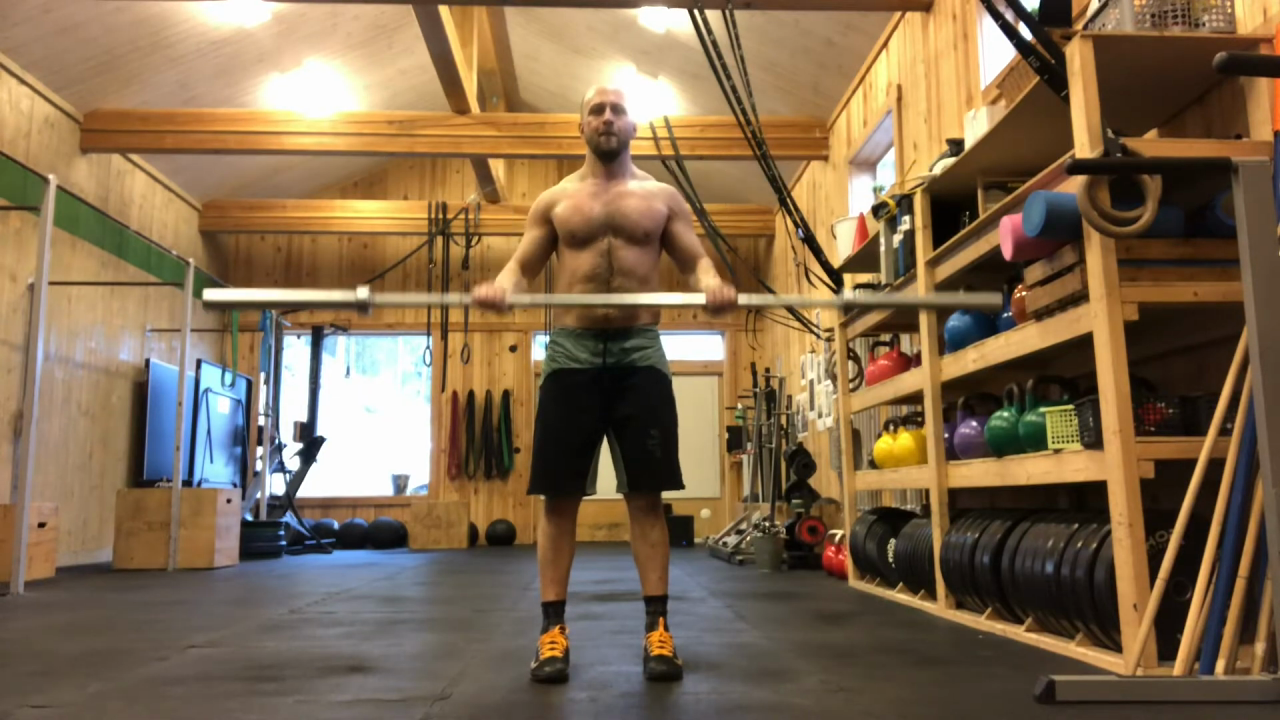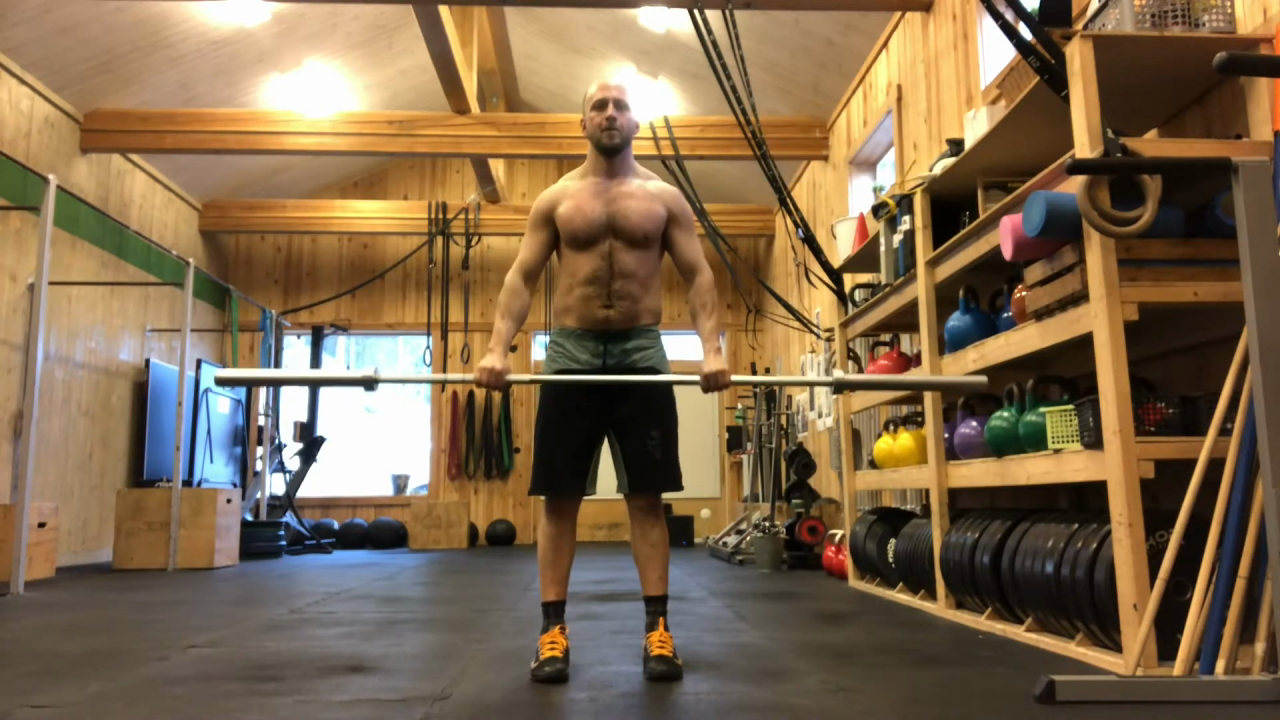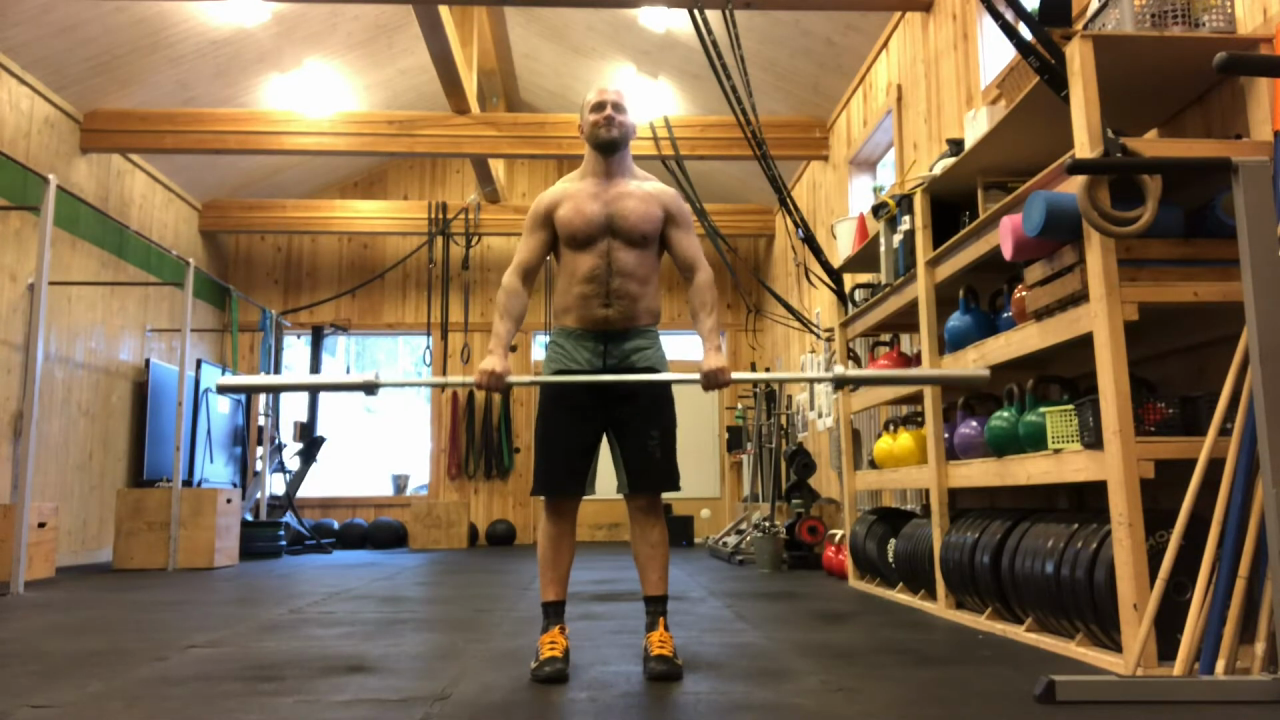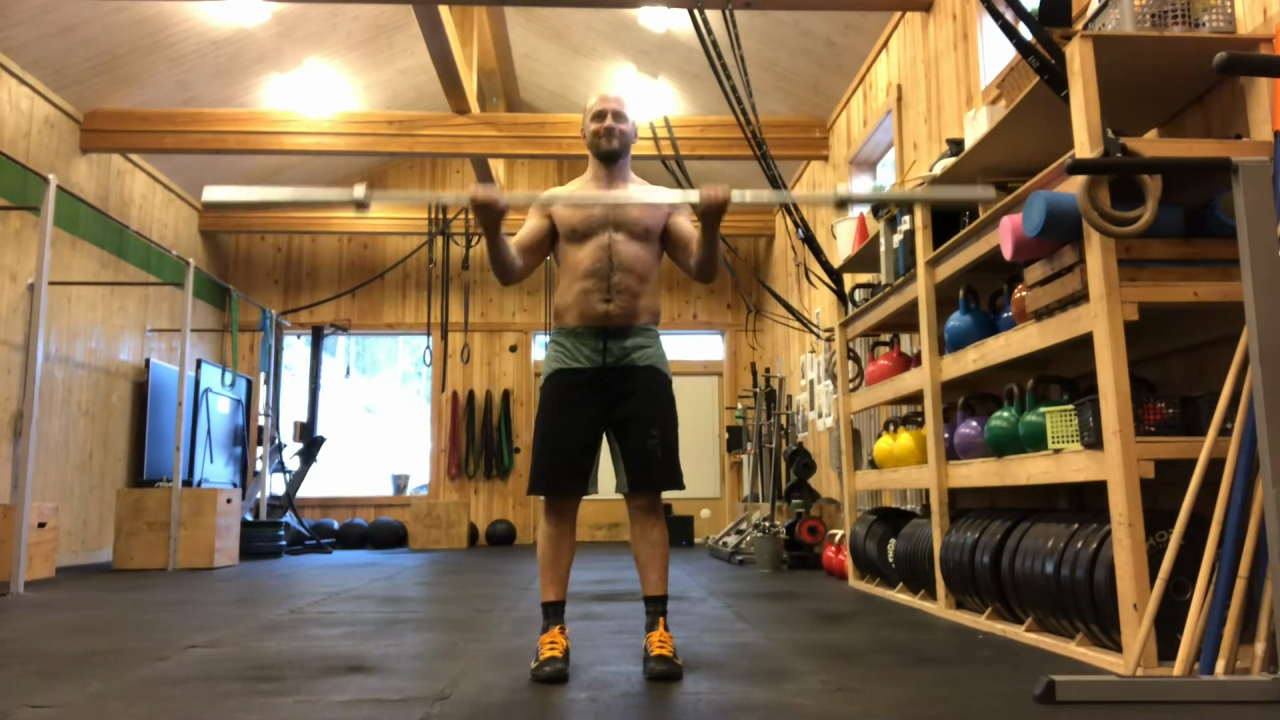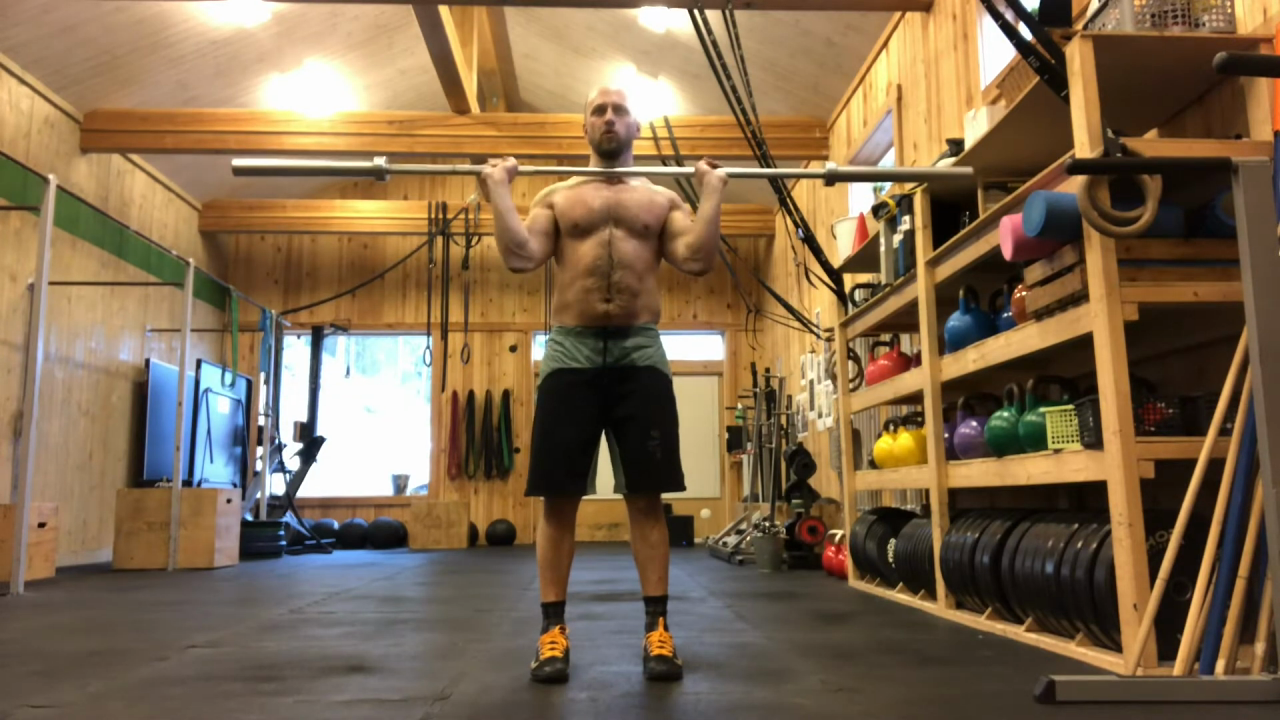
dt=0.4s
person 1, frame 1
left shoulder: (663, 197)
right shoulder: (554, 200)
left elbow: (695, 261)
right elbow: (522, 268)
left wrist: (714, 286)
right wrist: (498, 288)
left hip: (640, 354)
right hip: (570, 355)
left knee: (646, 495)
right knee: (559, 497)
left ankle: (657, 627)
right ankle: (553, 630)
person 1, frame 2
left shoulder: (666, 198)
right shoulder: (555, 199)
left elbow: (698, 275)
right elbow: (521, 276)
left wrist: (712, 349)
right wrist: (497, 347)
left hip: (641, 354)
right hip: (571, 354)
left knee: (647, 497)
right knee: (560, 498)
left ankle: (657, 629)
right ankle: (553, 630)
person 1, frame 3
left shoulder: (663, 198)
right shoulder: (554, 200)
left elbow: (696, 272)
right elbow: (518, 276)
left wrist: (712, 346)
right wrist: (496, 348)
left hip: (640, 353)
right hip: (570, 354)
left knee: (646, 495)
right knee: (559, 496)
left ankle: (657, 628)
right ankle: (553, 630)
person 1, frame 4
left shoulder: (662, 201)
right shoulder: (554, 201)
left elbow: (702, 269)
right elbow: (511, 268)
left wrist: (712, 221)
right wrist: (490, 224)
left hip: (640, 353)
right hip: (572, 353)
left knee: (646, 495)
right knee: (559, 496)
left ankle: (657, 627)
right ankle: (553, 629)
person 1, frame 5
left shoulder: (664, 198)
right shoulder: (555, 196)
left elbow: (698, 260)
right elbow: (519, 257)
left wrist: (712, 192)
right wrist: (498, 190)
left hip: (640, 353)
right hip: (571, 353)
left knee: (646, 496)
right knee: (558, 497)
left ankle: (657, 628)
right ankle: (553, 630)
